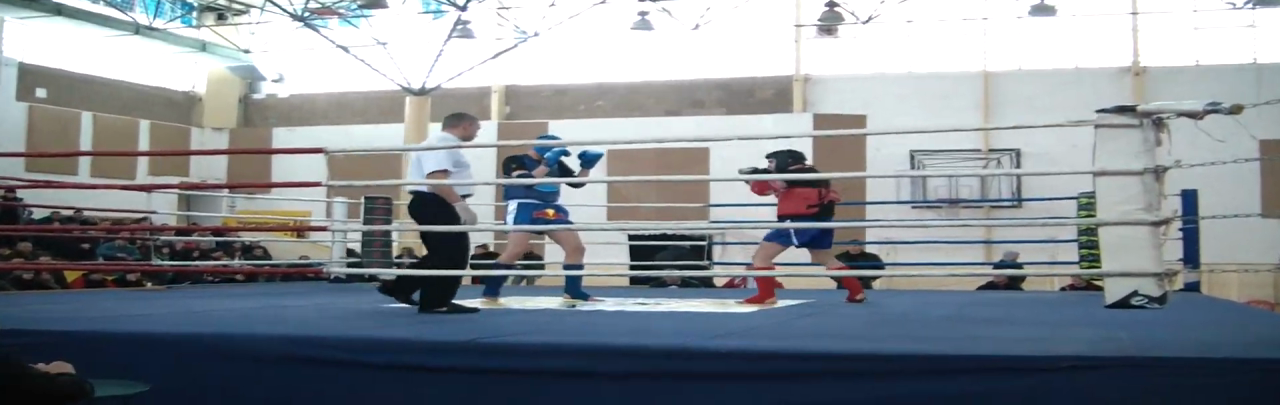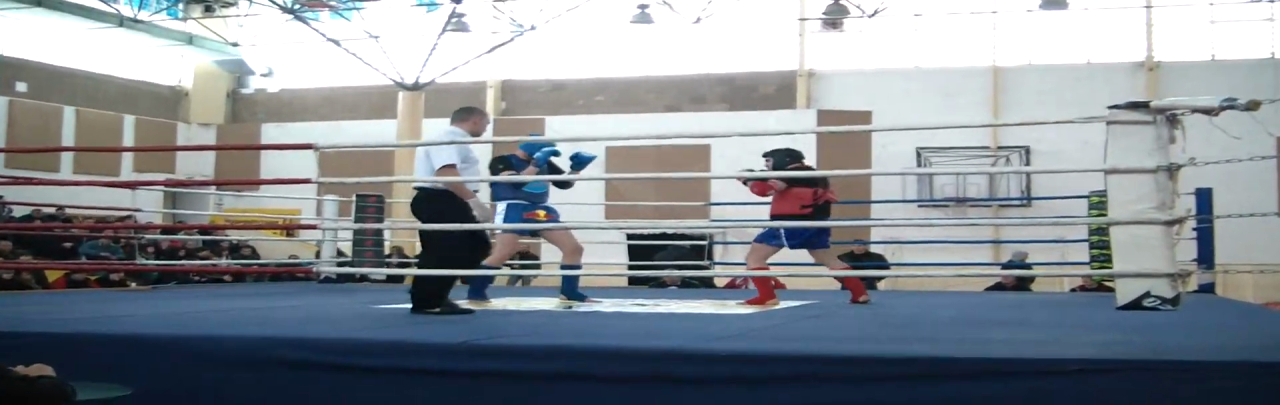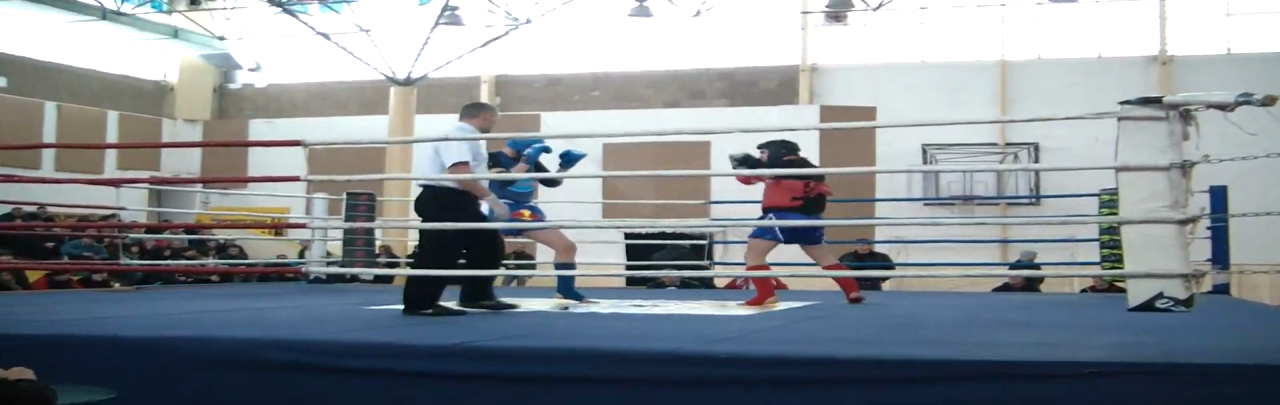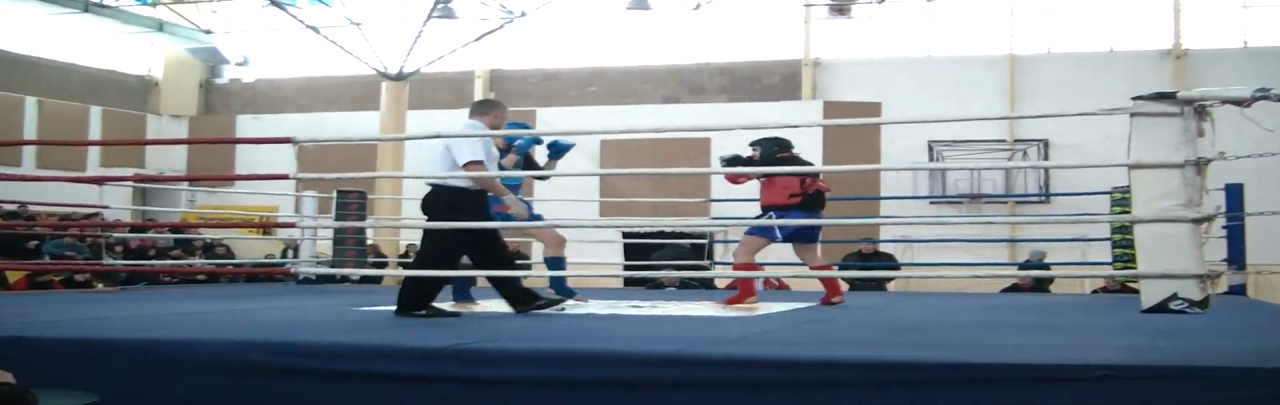
dt=0.1s
person 1, frame 1
left shoulder: (444, 146)
right shoulder: (440, 145)
right elbow: (436, 178)
right wrist: (461, 205)
left hip: (440, 207)
right hip: (435, 206)
left knee: (442, 254)
right knee: (450, 255)
left ankle: (400, 287)
right ankle: (437, 302)
person 1, frame 2
left shoulder: (452, 141)
right shoulder: (448, 139)
right elbow: (447, 173)
right wrist: (474, 201)
left hip: (448, 203)
right hip: (441, 202)
left knee: (477, 246)
right knee: (448, 254)
right ankle: (427, 302)
person 1, frame 3
left shoulder: (460, 136)
right shoulder: (459, 136)
right elbow: (459, 171)
right wrist: (490, 199)
left hip: (455, 202)
right hip: (446, 201)
left knee: (487, 249)
right knee: (437, 255)
left ankle: (476, 298)
right ankle: (423, 303)
person 1, frame 4
left shoulder: (471, 135)
right shoulder: (471, 134)
right elbow: (475, 169)
right wrist: (509, 198)
left hip: (465, 202)
right hip: (455, 202)
left knee: (493, 253)
right knee: (440, 256)
person 2, frame 1
left shoulder: (556, 163)
right shoulder: (514, 161)
left elbow: (578, 182)
left wrist: (587, 165)
right wrist: (547, 163)
left hip: (552, 210)
right hip: (524, 209)
left knee: (576, 248)
right knee: (516, 250)
left ankle: (573, 291)
right ankle: (491, 289)
person 2, frame 2
left shoulder: (545, 163)
right shoulder: (501, 162)
left elbow: (565, 184)
right elbow: (516, 182)
left wrist: (577, 168)
right wrist: (537, 163)
left hip: (541, 211)
right hip: (513, 210)
left knee: (574, 248)
right knee: (502, 253)
left ankle: (570, 292)
right ankle: (476, 292)
person 2, frame 3
left shoulder: (531, 161)
right shoulder: (491, 159)
left elbow: (551, 182)
right elbow: (505, 179)
left wrist: (566, 165)
right wrist: (527, 160)
left hip: (526, 210)
left knee: (567, 246)
left ankle: (567, 291)
person 2, frame 4
left shoulder: (522, 154)
left elbow: (542, 175)
left wrist: (555, 156)
right wrist: (517, 151)
right hip: (487, 204)
left knee: (556, 240)
left ankle: (559, 288)
right ankle: (461, 293)
person 3, frame 1
left shoulder: (793, 174)
left elbow: (763, 188)
left wrist: (751, 176)
left hip: (796, 222)
right hip: (820, 223)
left knee: (761, 257)
right knee: (828, 260)
left ankle: (766, 295)
right ankle: (857, 292)
person 3, frame 2
right shoulder: (815, 176)
left elbow: (764, 189)
left wrist: (749, 180)
left hip: (789, 223)
right hip: (816, 223)
left knee: (754, 258)
right knee: (830, 261)
left ankle: (767, 296)
right ankle: (860, 293)
person 3, frame 3
left shoulder: (782, 164)
right shoulder: (809, 168)
left elbow: (748, 177)
left wrist: (740, 163)
left hip: (785, 216)
right hip: (810, 217)
left knee: (753, 255)
right knee: (823, 257)
left ankle: (766, 295)
right ankle: (853, 290)
person 3, frame 4
left shoulder: (774, 162)
right shoulder: (804, 166)
left elbow: (738, 177)
left wrist: (730, 164)
left hip: (782, 214)
left knee: (743, 253)
right knee: (810, 257)
left ankle: (746, 294)
right ankle: (834, 294)
